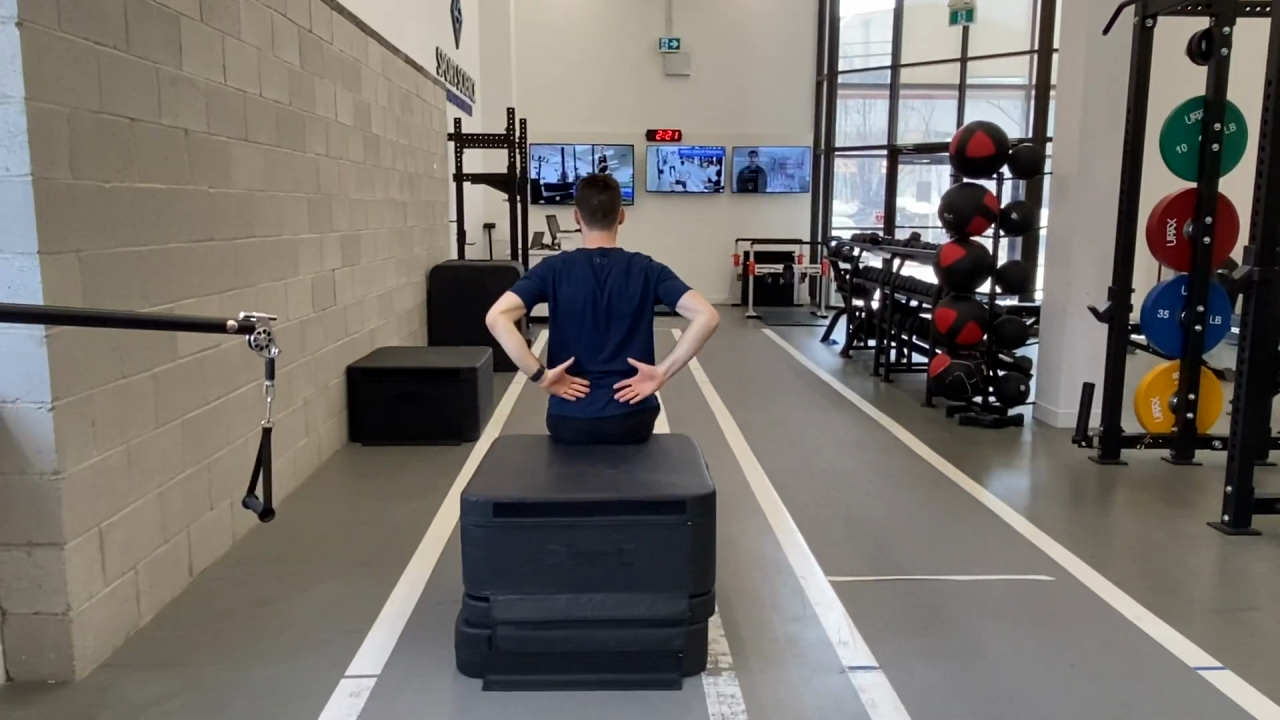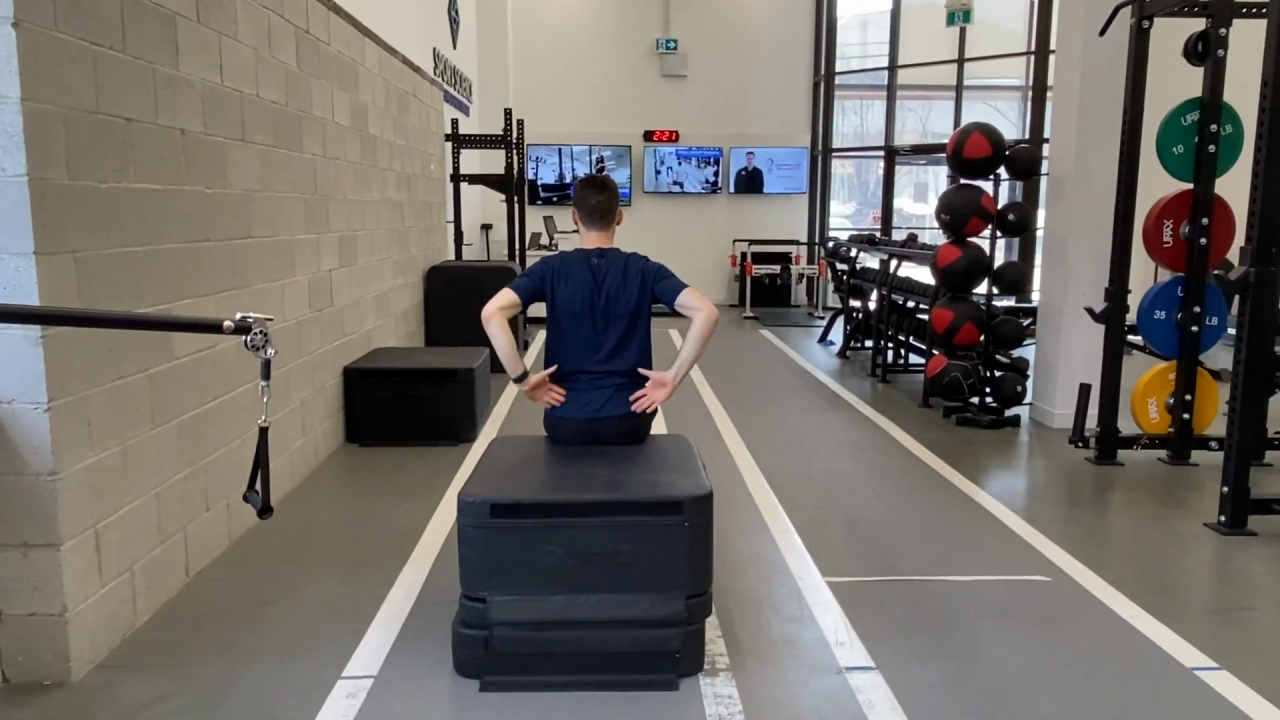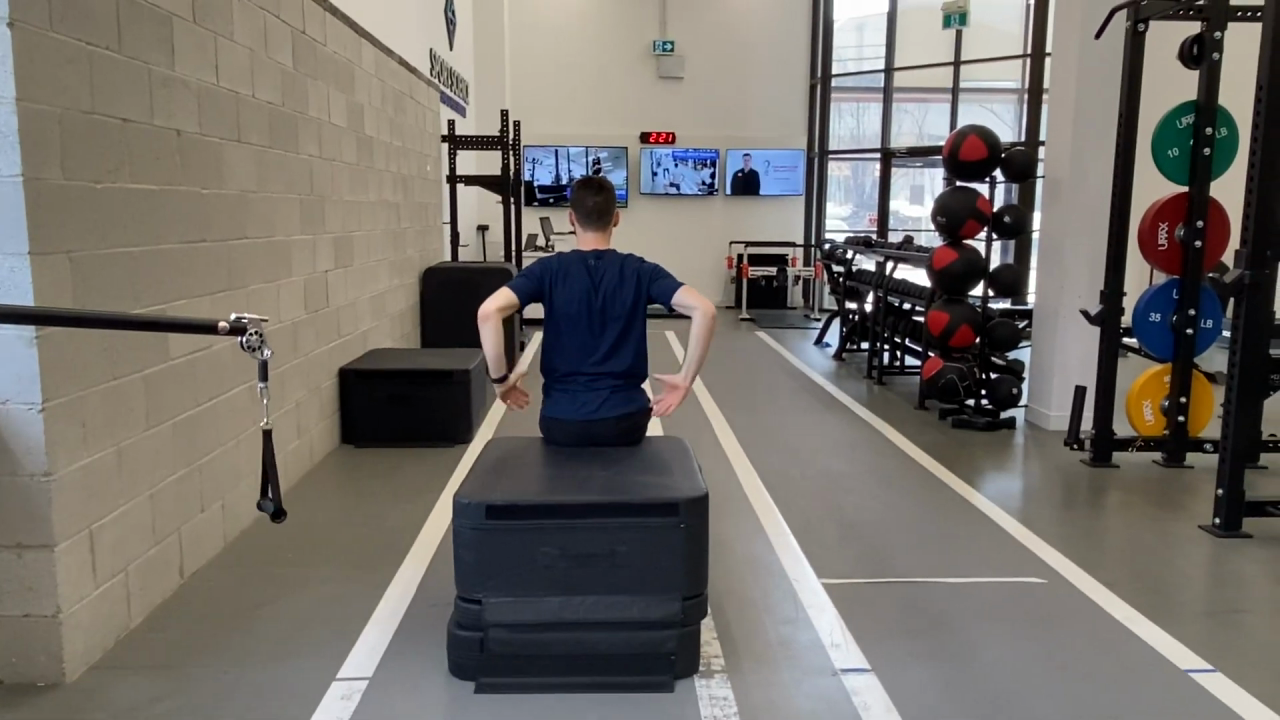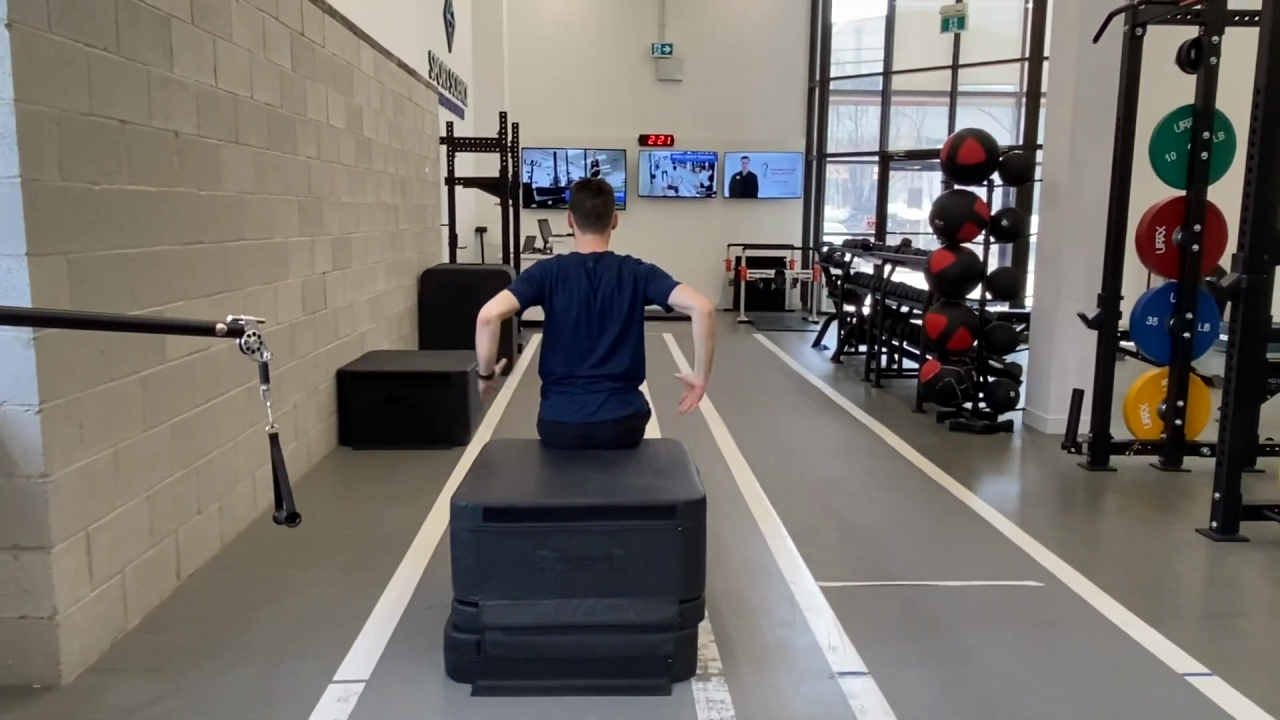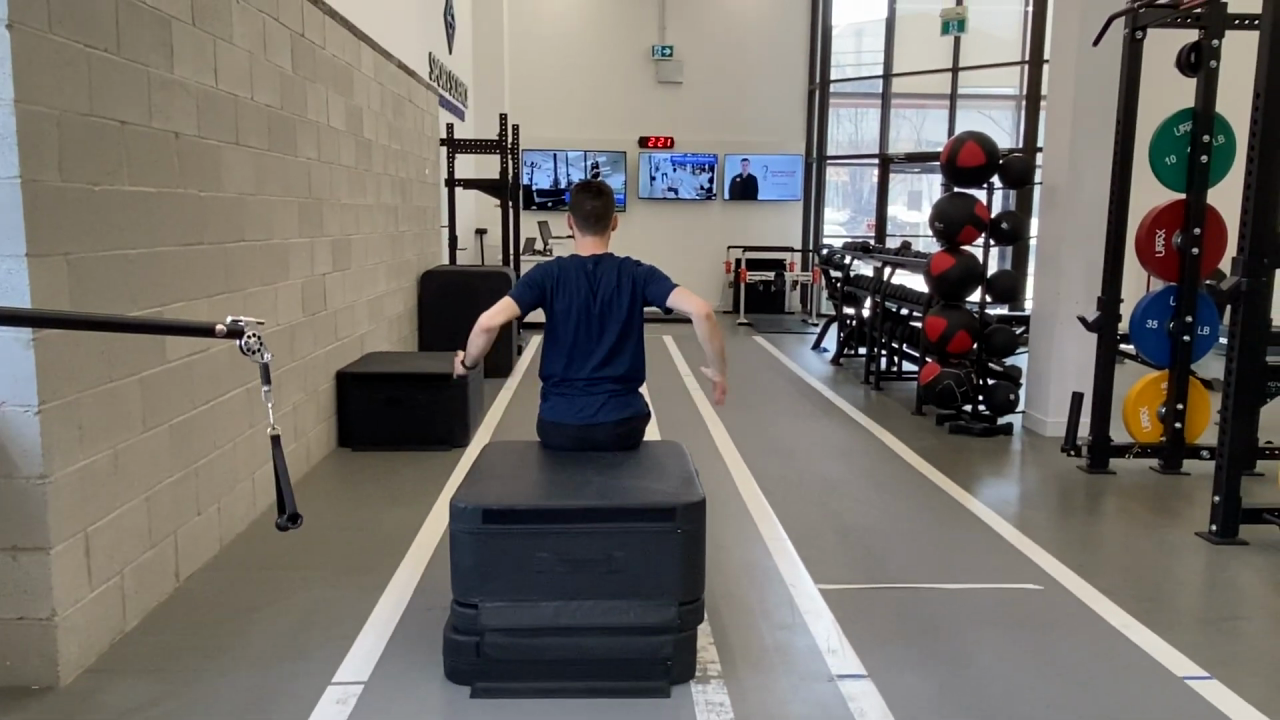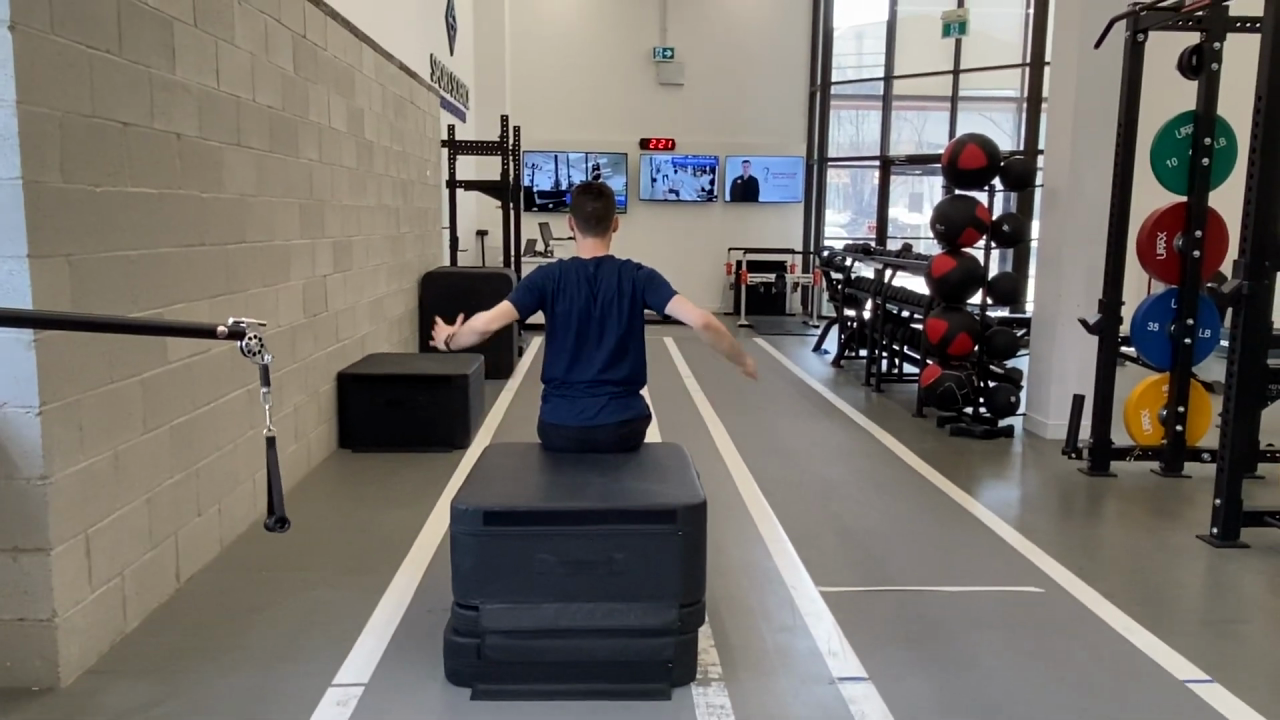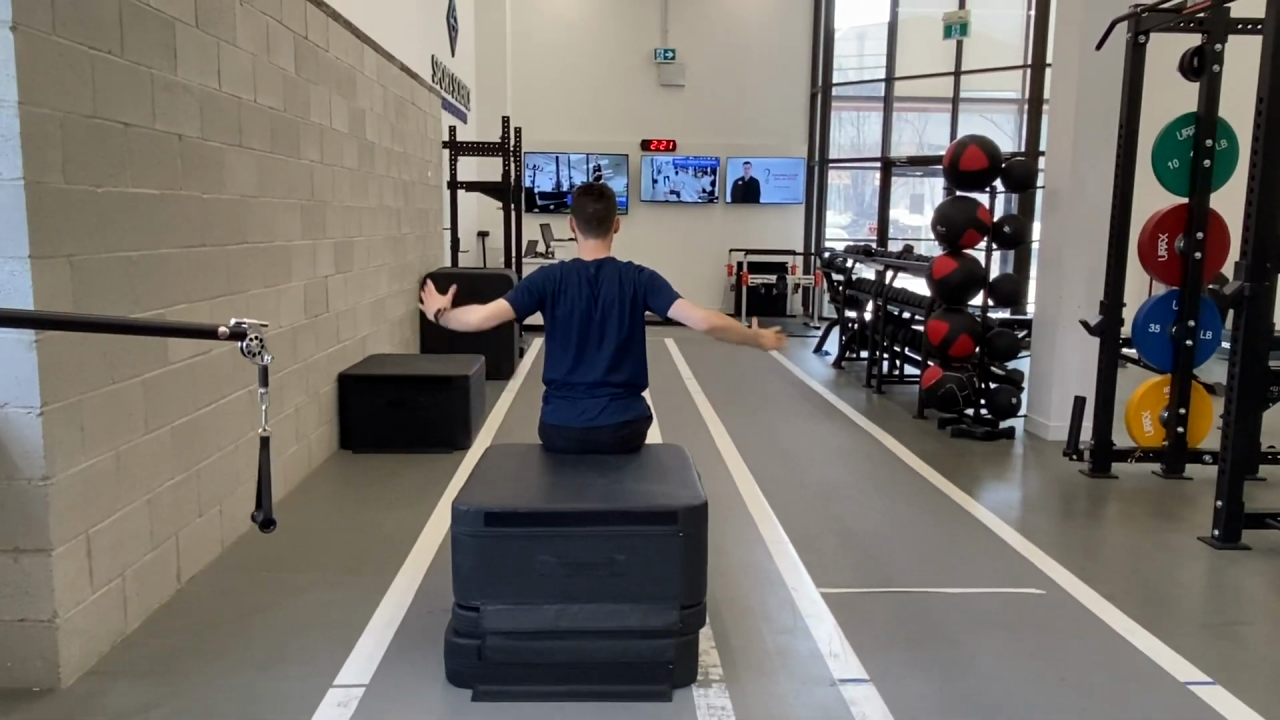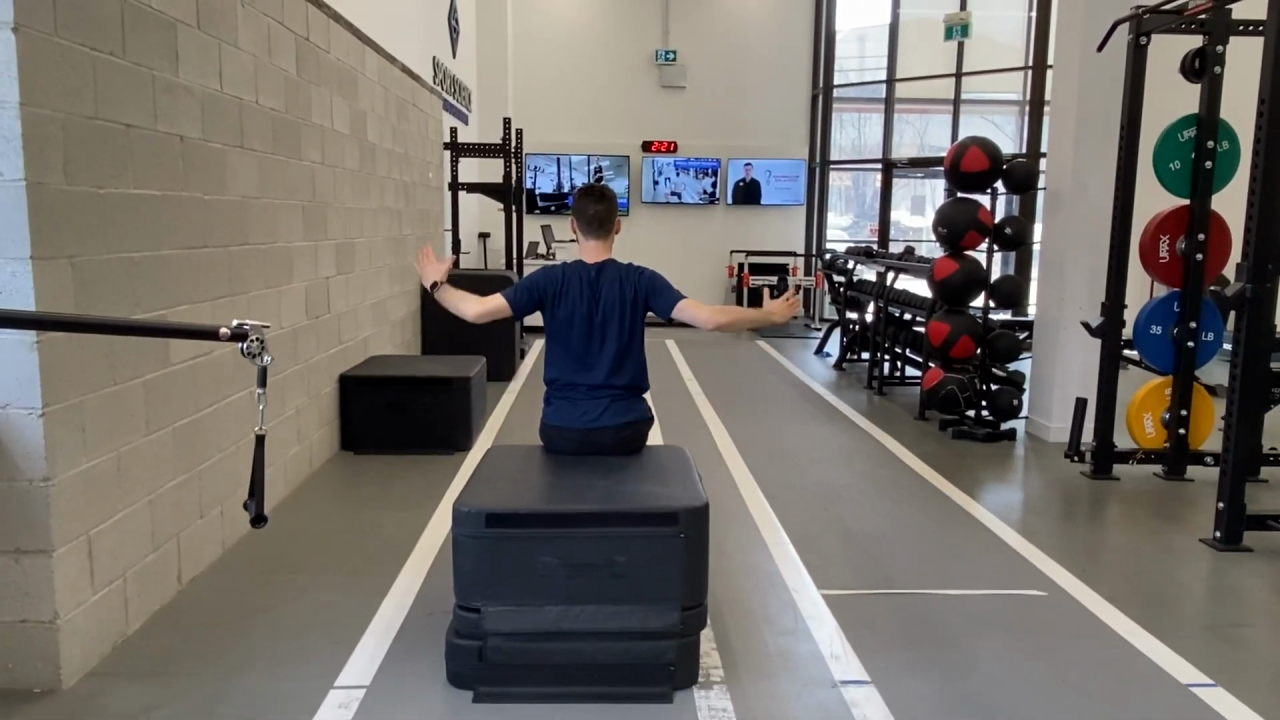
dt=0.2s
person 1, frame 1
left shoulder: (553, 270)
right shoulder: (647, 271)
left elbow: (497, 317)
right elbow: (706, 316)
left wrist: (539, 374)
right wrist: (663, 371)
left hip: (568, 419)
right hip: (631, 418)
person 1, frame 2
left shoulder: (551, 270)
right shoulder: (645, 271)
left elbow: (493, 313)
right elbow: (705, 312)
left wrist: (521, 377)
right wrist: (674, 376)
left hip: (565, 419)
right hip: (629, 418)
person 1, frame 3
left shoulder: (547, 271)
right shoulder: (641, 272)
left elbow: (489, 312)
right elbow: (704, 310)
left wrist: (500, 378)
right wrist: (685, 378)
left hip: (561, 420)
right hip: (625, 419)
person 1, frame 4
left shoulder: (547, 273)
right shoulder: (639, 274)
left elbow: (488, 315)
right elbow: (701, 308)
left wrist: (485, 373)
right wrist: (700, 375)
left hip: (559, 422)
right hip: (623, 421)
person 1, frame 5
left shoulder: (547, 275)
right shoulder: (638, 275)
left elbow: (489, 323)
right elbow: (701, 312)
left wrist: (467, 363)
right wrist: (718, 371)
left hip: (558, 425)
right hip: (622, 424)
person 1, frame 6
left shoulder: (548, 277)
right shoulder: (639, 277)
left elbow: (487, 324)
right elbow: (700, 320)
left wrist: (450, 340)
right wrist: (742, 360)
left hip: (559, 426)
right hip: (623, 425)
person 1, frame 7
left shoulder: (549, 279)
right shoulder: (639, 280)
left elbow: (481, 318)
right elbow: (704, 321)
left wrist: (440, 313)
right wrist: (759, 339)
left hip: (561, 428)
right hip: (624, 427)
person 1, frame 8
left shoulder: (549, 280)
right shoulder: (640, 281)
left elbow: (476, 311)
right elbow: (711, 319)
left wrist: (437, 284)
right wrist: (768, 315)
left hip: (561, 429)
right hip: (625, 428)
